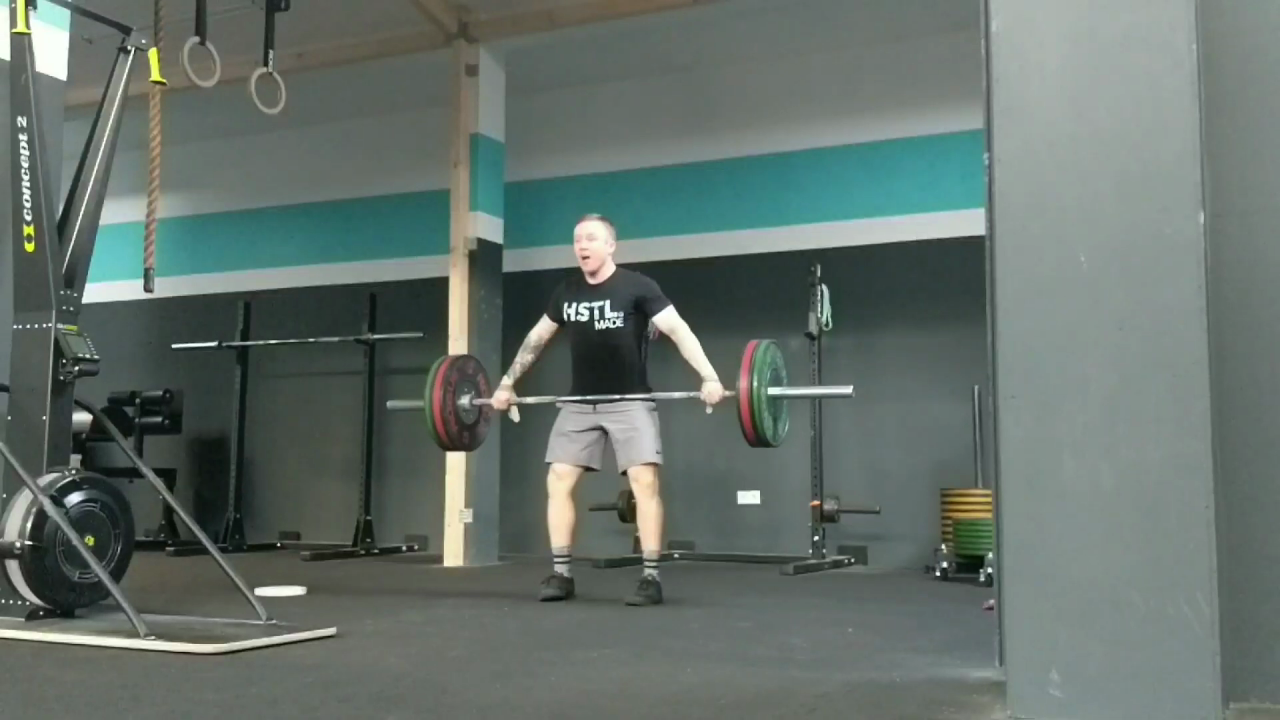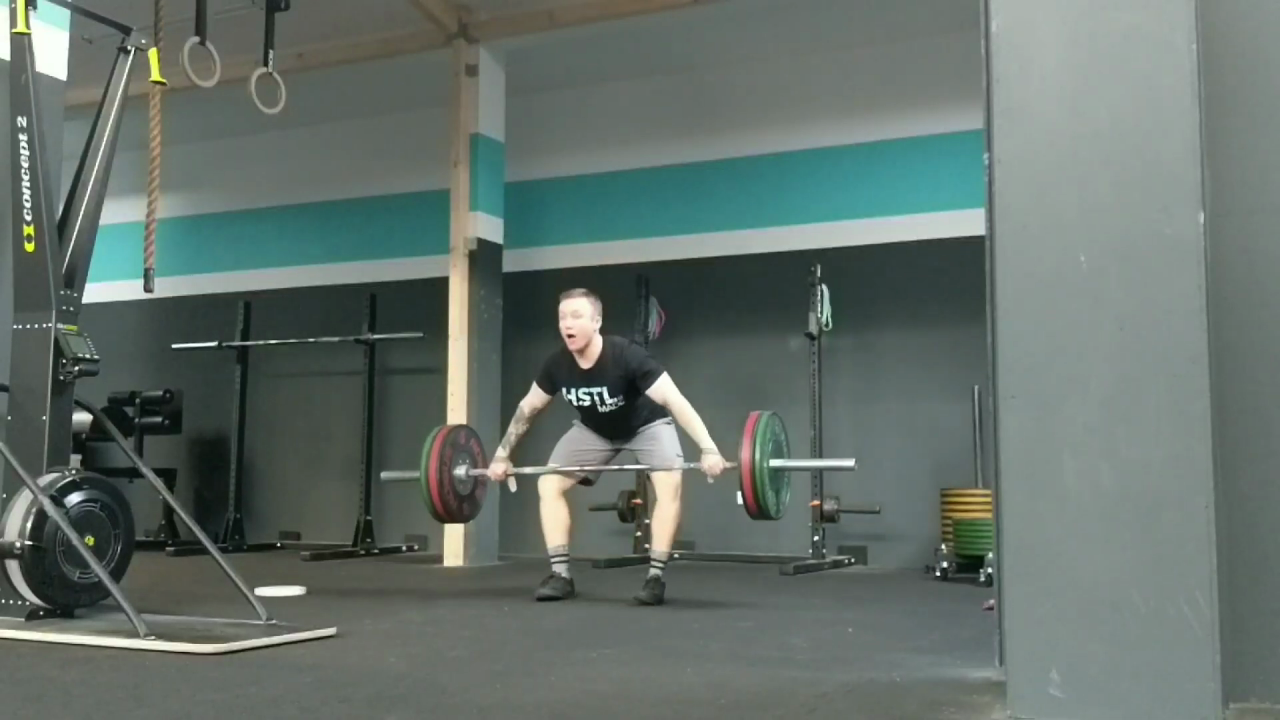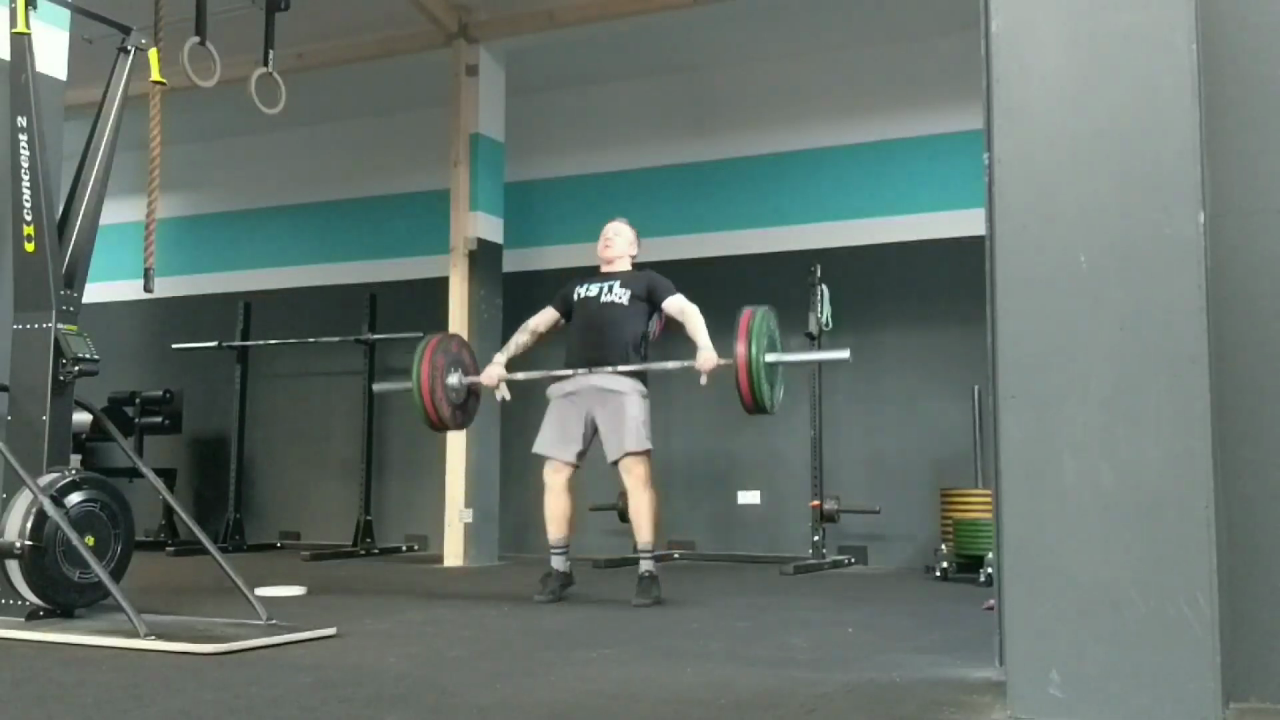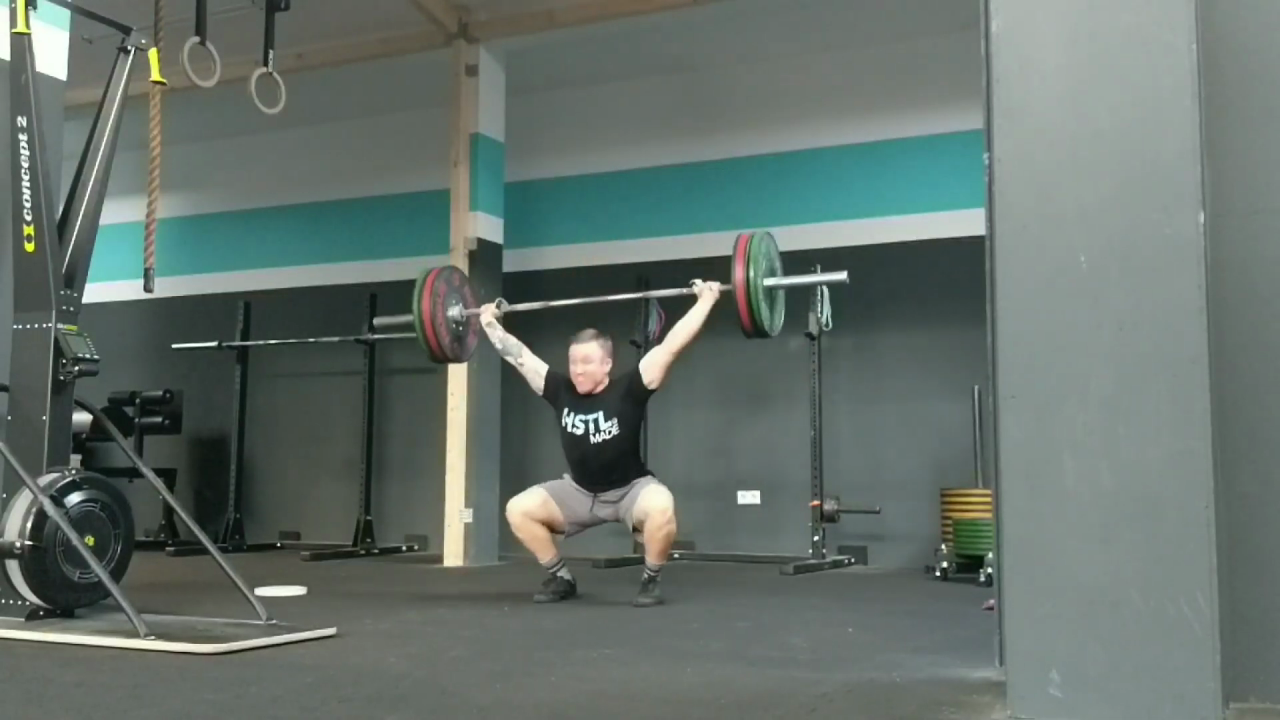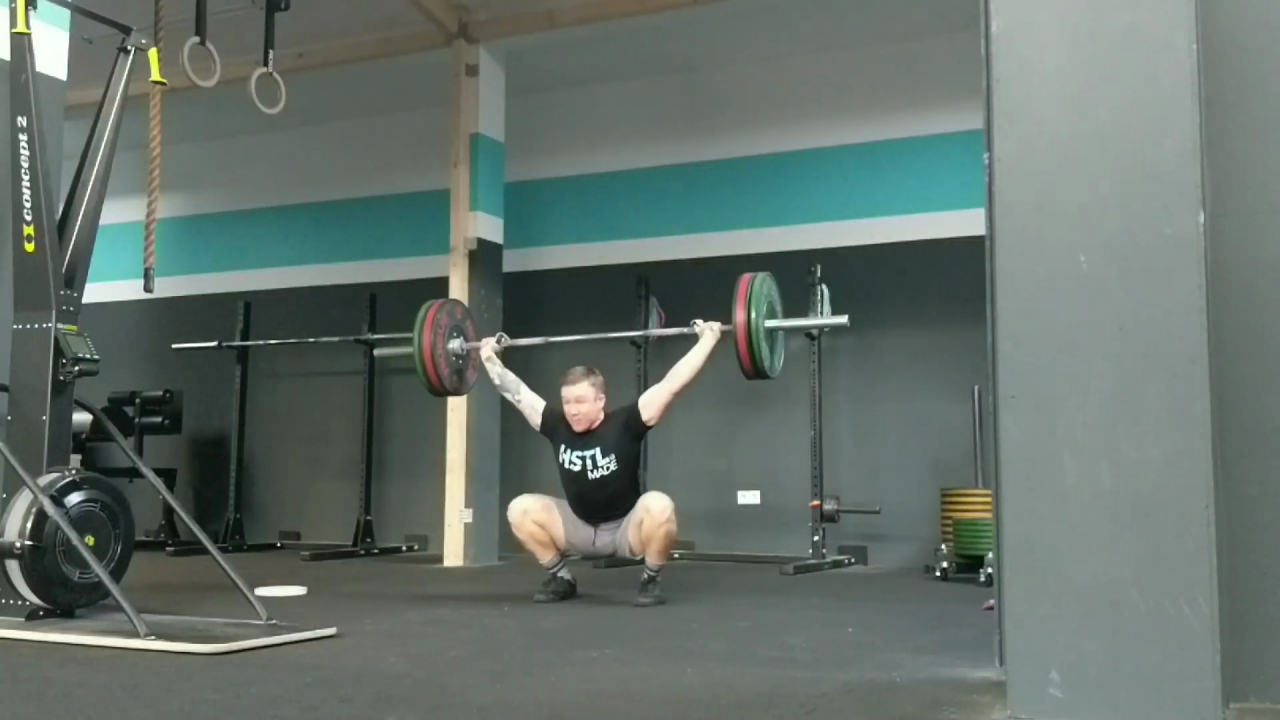
dt=0.5s
person 1, frame 1
left shoulder: (636, 286)
right shoulder: (566, 292)
left elbow: (677, 329)
right elbow: (536, 339)
left wrist: (708, 377)
right wrist: (507, 383)
left hip: (631, 404)
right hip: (580, 406)
left knee: (644, 482)
right knee: (559, 480)
left ankle: (650, 577)
right ankle: (561, 574)
person 1, frame 2
left shoulder: (627, 356)
right shoulder: (558, 364)
left elbow: (674, 401)
right elbow: (528, 407)
left wrist: (708, 450)
right wrist: (503, 454)
left hip: (646, 426)
right hip: (593, 430)
left knee: (669, 484)
right knee: (548, 485)
left ankle: (655, 578)
right ankle: (560, 575)
person 1, frame 3
left shoulder: (646, 281)
right shoulder: (578, 286)
left elbow: (686, 311)
right elbow: (537, 323)
left wrist: (705, 347)
right wrist: (500, 360)
left hip: (621, 387)
right hip: (570, 387)
left knee: (636, 477)
right knee: (554, 478)
left ankle: (647, 573)
right ankle: (559, 569)
person 1, frame 4
left shoulder: (629, 391)
right shoulder: (560, 390)
left elbow: (671, 346)
right elbow: (520, 357)
left wrist: (706, 299)
right wrist: (490, 322)
left hip: (629, 488)
right hip: (580, 491)
left knee: (660, 508)
right knee: (518, 509)
left ankle: (651, 580)
right ankle: (561, 577)
person 1, frame 5
left shoulder: (625, 425)
right shoulder: (556, 425)
left elbow: (671, 384)
right elbow: (517, 392)
left wrist: (707, 339)
right wrist: (488, 356)
left hip: (627, 528)
right hip: (579, 528)
left knee: (659, 507)
right knee: (520, 509)
left ankle: (650, 581)
right ankle: (561, 577)
